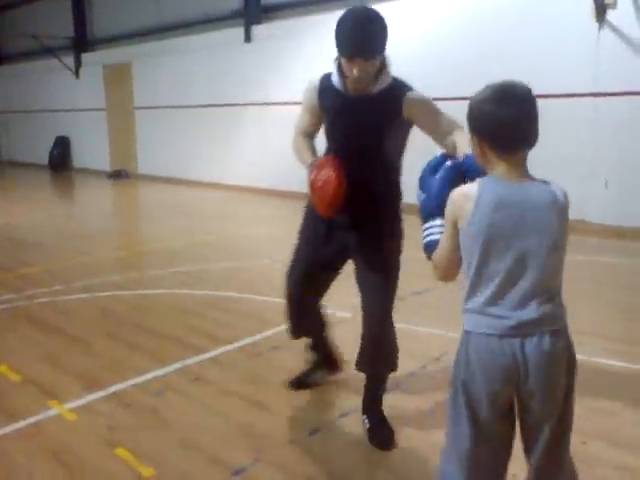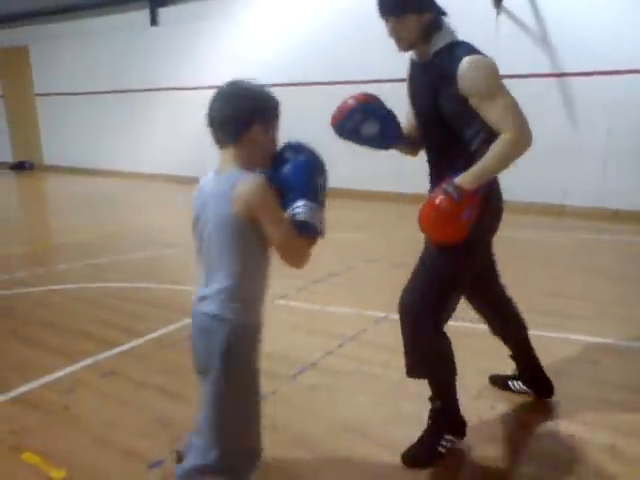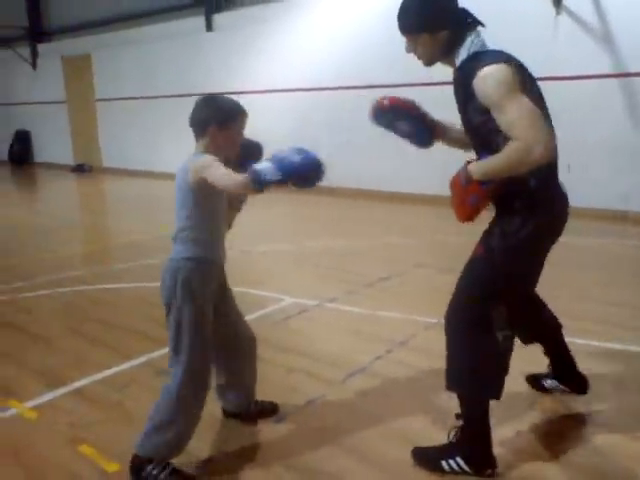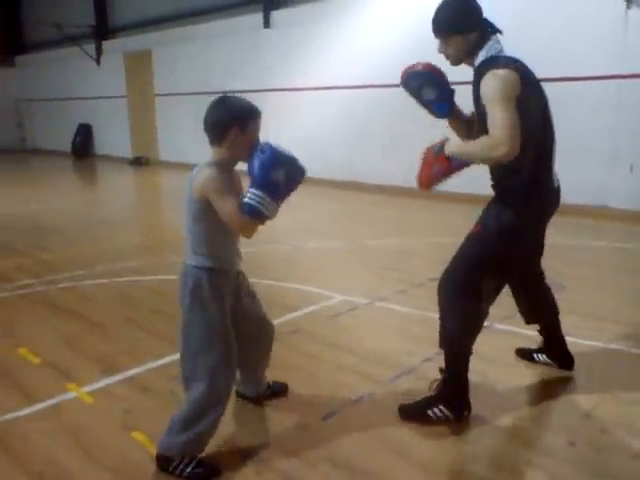
dt=1s
person 1, frame 1
left shoulder: (404, 101)
right shoulder: (320, 90)
left elbow: (459, 136)
right elbow: (302, 136)
right wrist: (312, 165)
left hip: (377, 221)
right hip: (326, 212)
left knee: (377, 316)
right knee: (299, 292)
left ankle: (372, 408)
right ankle: (323, 359)
person 1, frame 2
left shoulder: (468, 65)
right shoulder: (419, 69)
left elbow: (518, 133)
left wrist: (466, 183)
right wrist: (387, 134)
left hip: (470, 204)
right hip: (453, 202)
left knee: (418, 307)
right knee: (485, 291)
left ankle: (448, 422)
right ankle: (534, 377)
person 1, frame 3
left shoulder: (490, 74)
right shoulder: (478, 69)
left elbow: (537, 147)
right elbow: (482, 136)
left wrist: (475, 172)
right wrist: (428, 127)
left hip: (527, 212)
right hip: (534, 205)
left knee: (468, 317)
right knee: (517, 296)
right ankle: (566, 373)
person 1, frame 4
left shoulder: (498, 75)
right shoulder: (498, 71)
left elbow: (502, 146)
right elbow: (477, 134)
left wrist: (450, 149)
right wrist: (445, 107)
left hip: (523, 200)
right hip: (533, 194)
left knee: (459, 285)
right knee: (525, 274)
left ankle: (452, 398)
right ankle: (556, 351)
person 2, frame 1
left shoulder: (463, 198)
right shoulder: (557, 199)
left elbow: (443, 271)
left wrist: (435, 215)
left hip: (484, 345)
right hip: (546, 346)
person 2, frame 2
left shoulder: (208, 183)
right shoulder: (252, 187)
right elbow: (297, 255)
right wrist: (305, 197)
left hip: (209, 319)
right hip: (228, 330)
left knee: (225, 410)
right knee: (230, 448)
person 2, frame 3
left shoulder: (207, 167)
right shoulder: (204, 165)
left elbow: (221, 219)
right elbow: (237, 185)
left wrist: (265, 171)
right wrist: (279, 167)
left hip: (210, 270)
right hip: (189, 273)
left knee: (238, 341)
right knee: (191, 365)
left ankle: (239, 402)
person 2, frame 4
left shoulder: (229, 175)
right shoulder: (209, 178)
left elbow: (246, 216)
right elbow: (244, 227)
left wrist: (275, 186)
right wrist: (267, 184)
left hip: (228, 274)
right hip: (206, 278)
left knee: (257, 330)
right knee: (212, 368)
left ankle: (253, 386)
